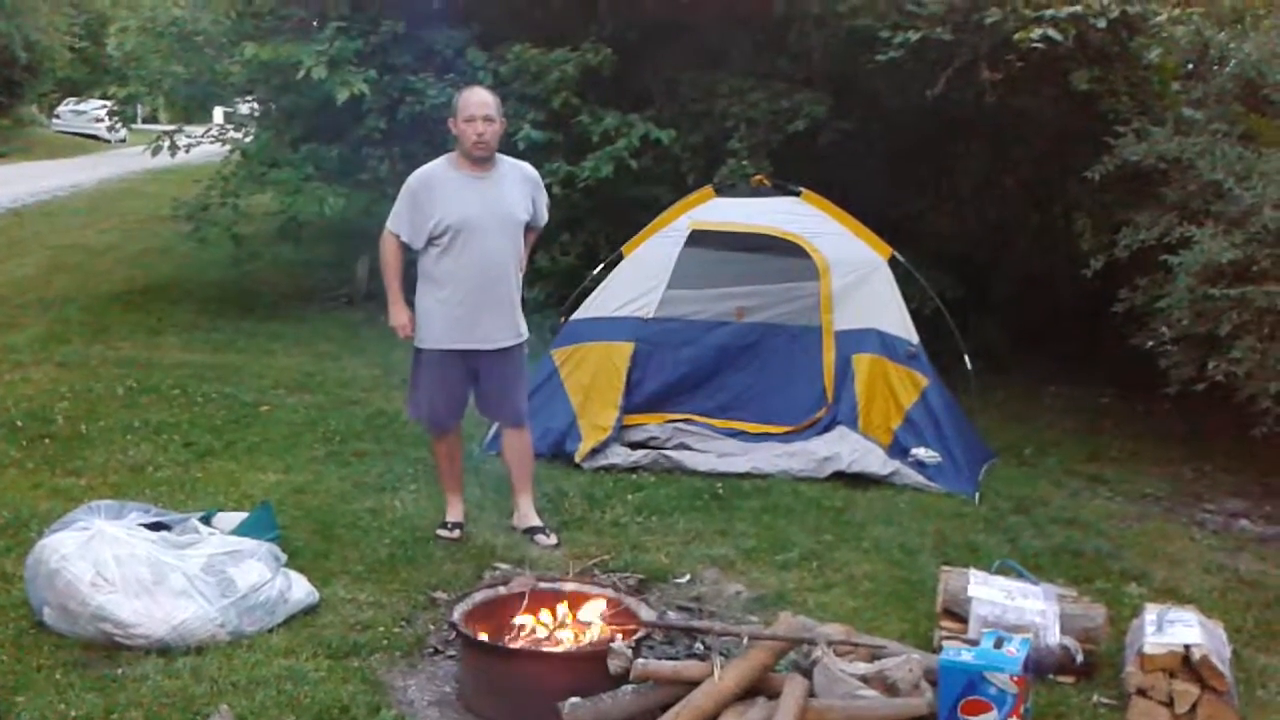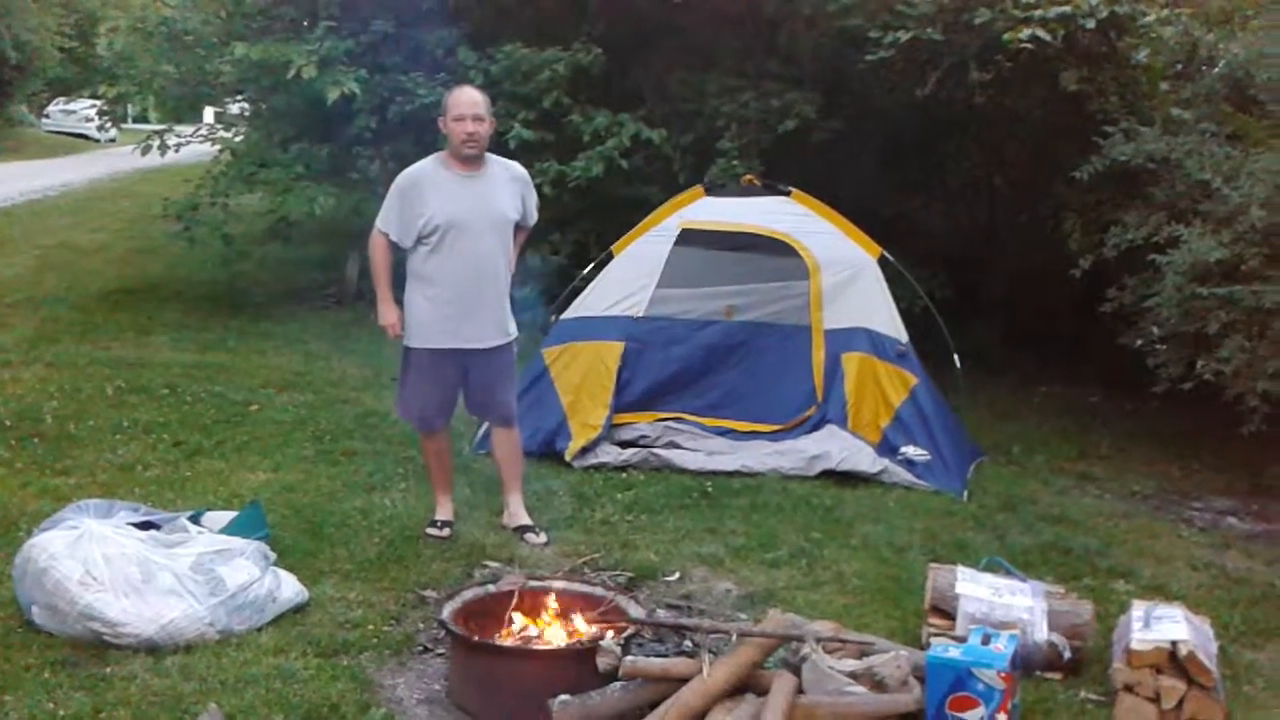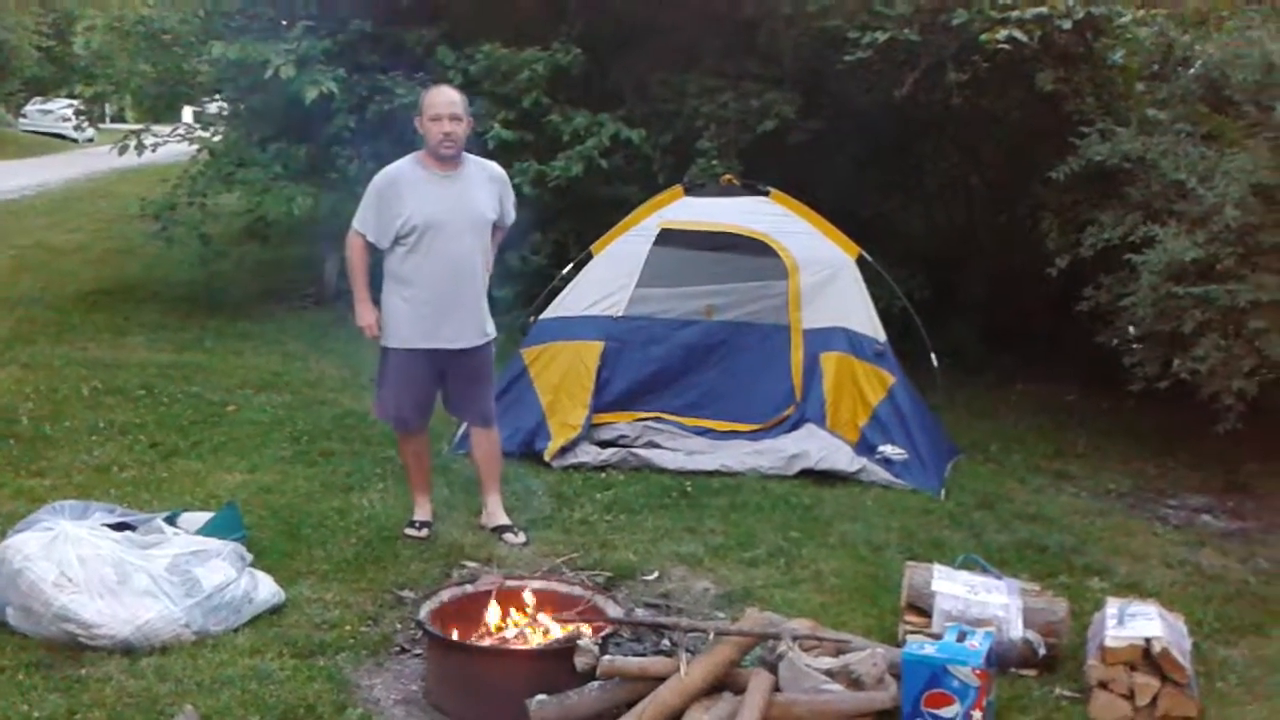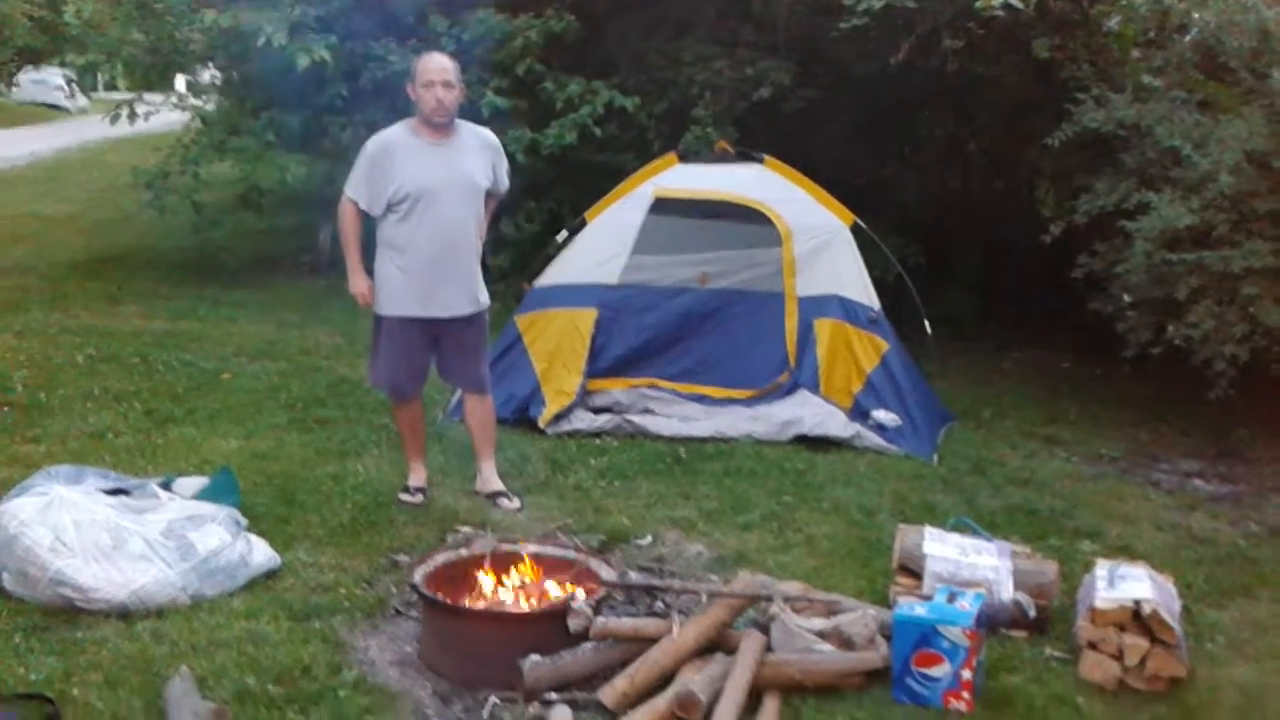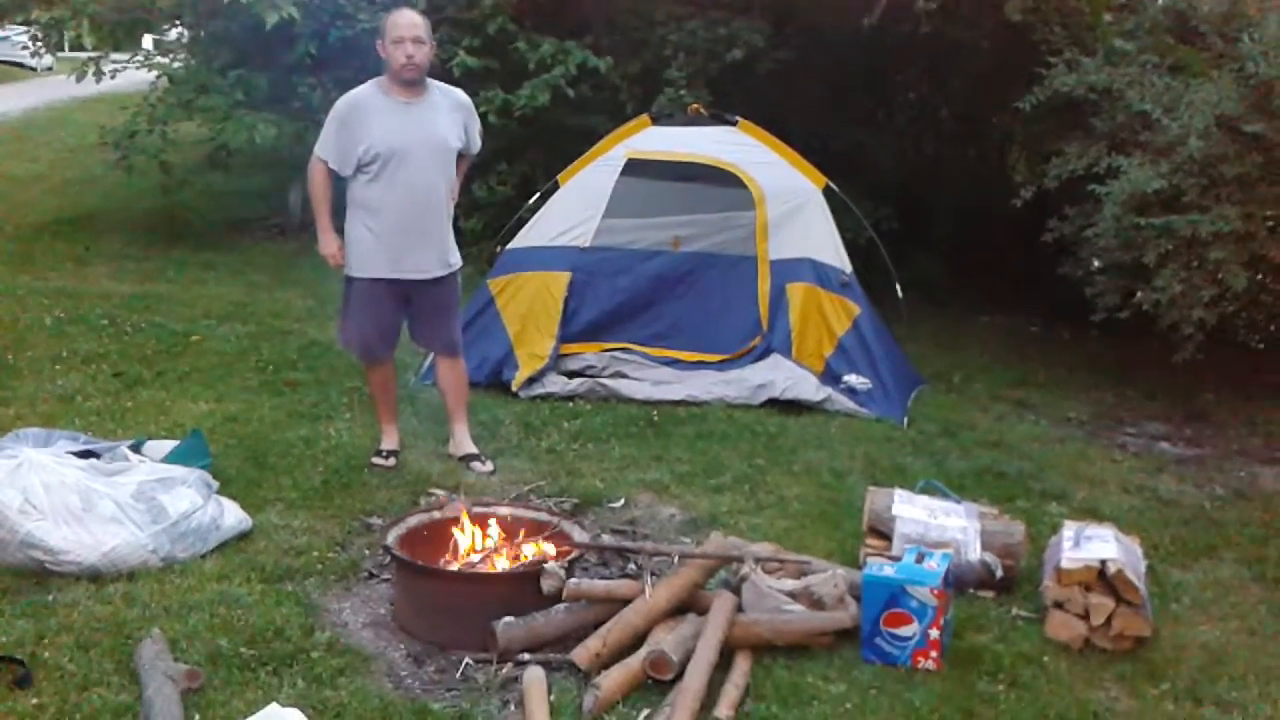
dt=0.3s
person 1, frame 1
left shoulder: (525, 178)
right shoulder: (426, 181)
right elbow: (392, 240)
right wrist: (396, 303)
left hip: (505, 329)
right hip: (443, 332)
left knee: (515, 418)
right knee: (443, 422)
left ankle: (525, 510)
right ankle: (454, 506)
person 1, frame 2
left shoulder: (514, 177)
right shoulder: (415, 180)
right elbow: (380, 239)
right wrist: (385, 302)
left hip: (494, 328)
right hip: (431, 331)
left knee: (504, 416)
right knee: (432, 421)
left ankle: (515, 508)
right ankle: (443, 505)
person 1, frame 3
left shoulder: (492, 177)
right shoulder: (393, 180)
right elbow: (357, 239)
right wrist: (363, 303)
left hip: (472, 328)
right hip: (409, 331)
left knee: (483, 417)
right knee: (410, 422)
left ankle: (493, 508)
right ankle: (421, 506)
person 1, frame 4
left shoulder: (484, 144)
right shoulder: (385, 147)
right elbow: (349, 206)
right wrist: (355, 271)
left hip: (465, 296)
right hip: (402, 299)
left knee: (477, 384)
right knee: (404, 389)
left ankle: (487, 474)
right ankle: (416, 471)
person 1, frame 5
left shoulder: (456, 103)
right shoulder: (355, 106)
right elbow: (319, 166)
right wrist: (325, 232)
left hip: (438, 257)
right hip: (373, 260)
left knee: (449, 347)
right knee: (376, 352)
left ankle: (460, 437)
right ankle: (389, 434)
